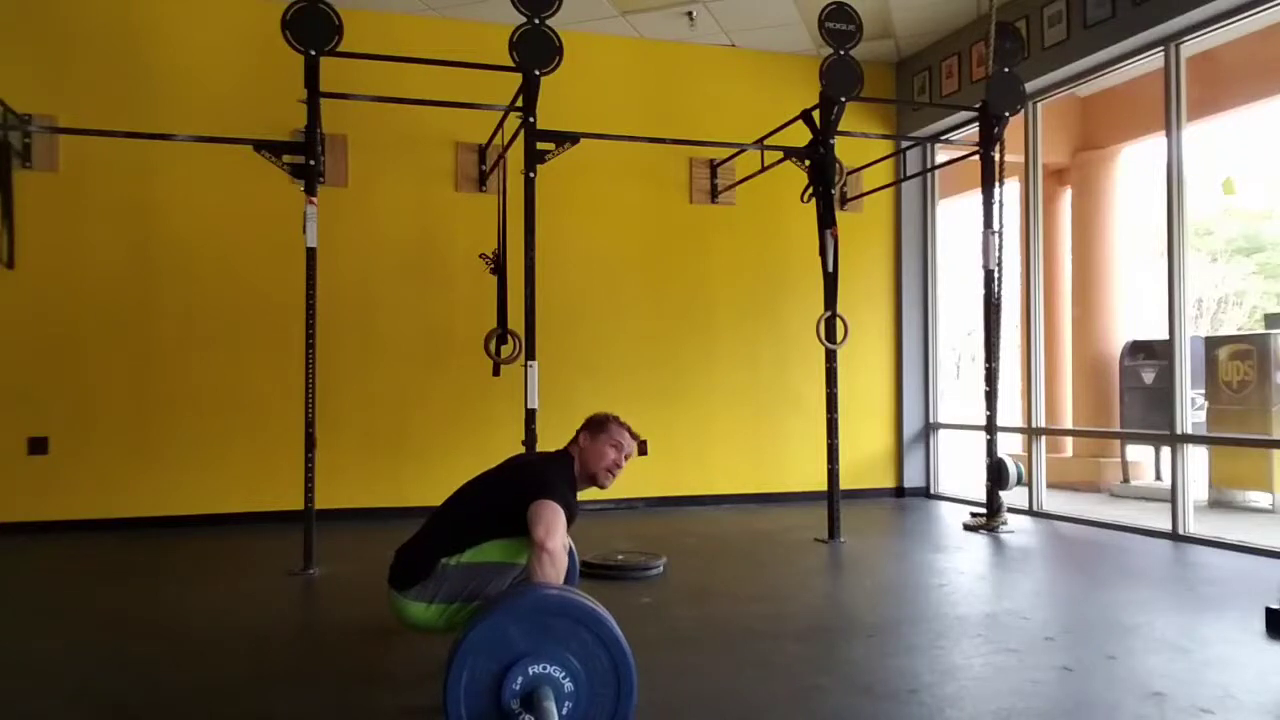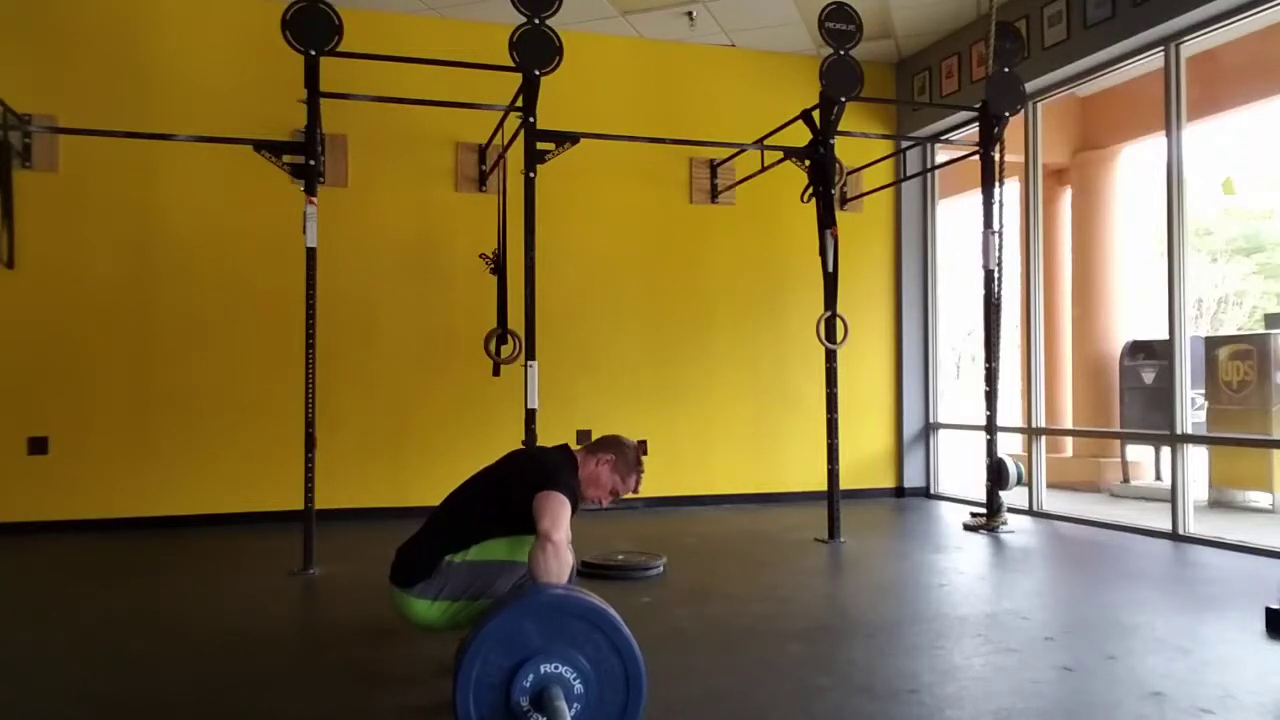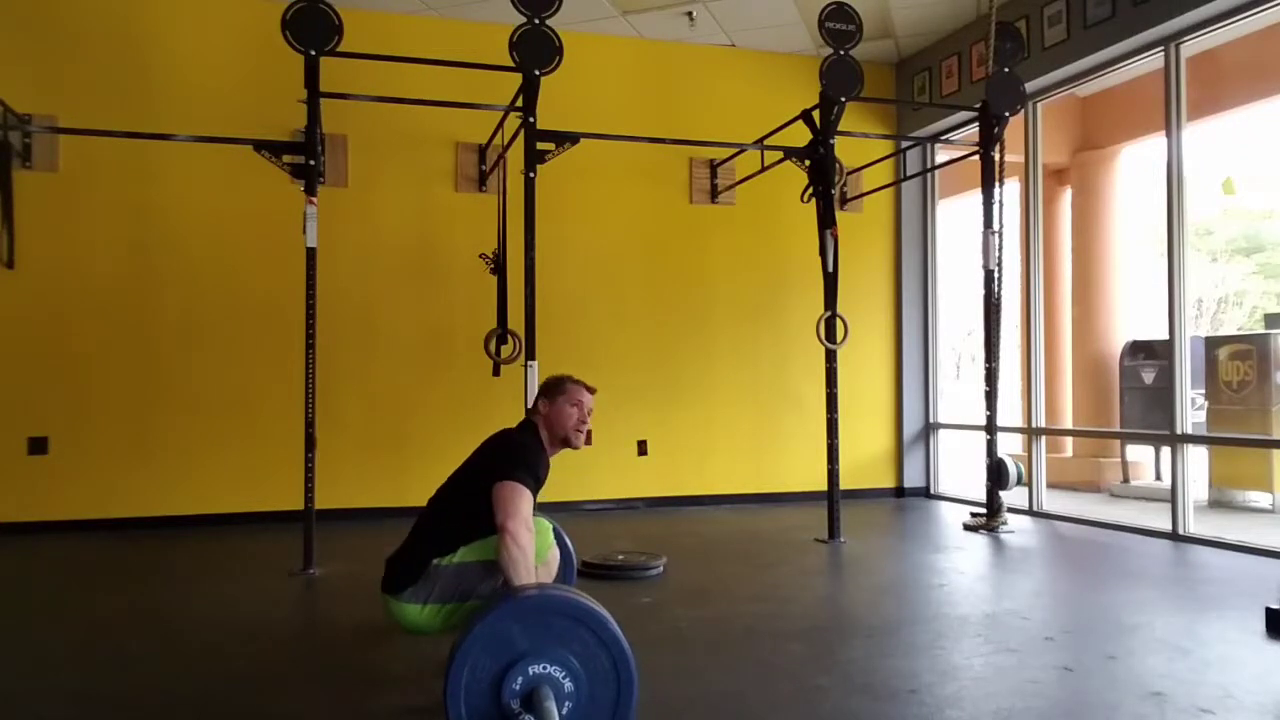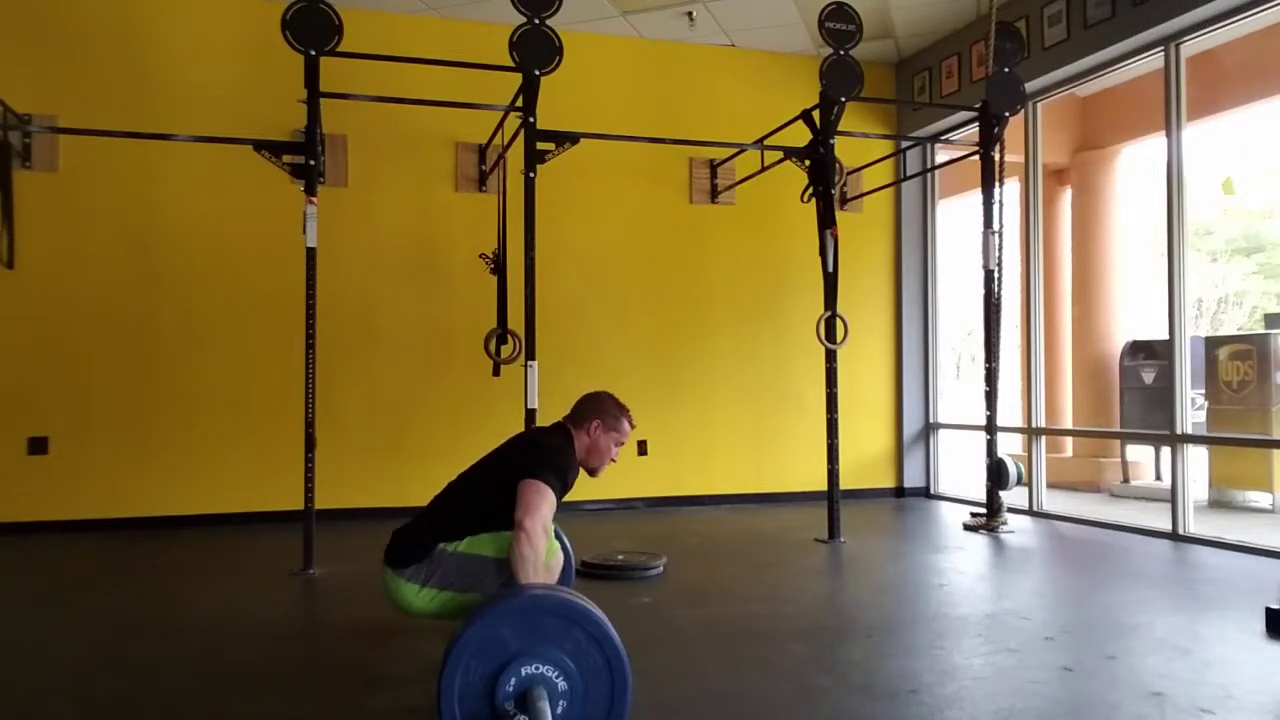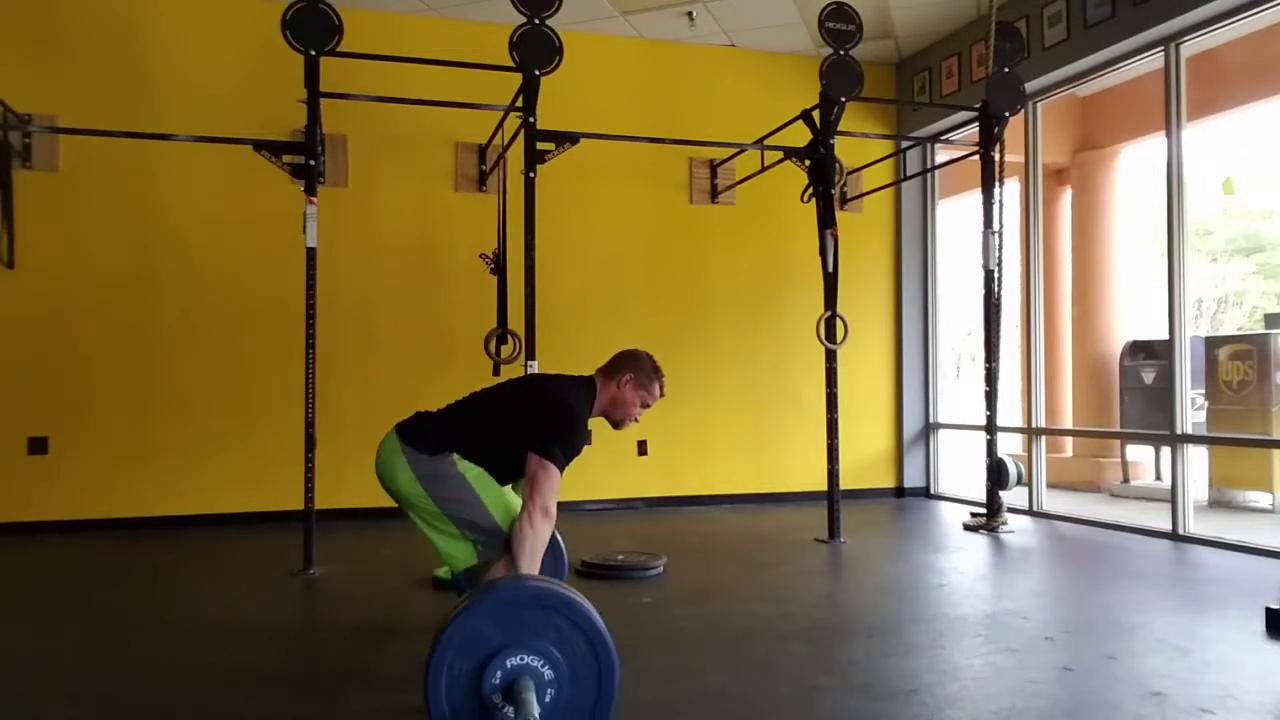
dt=1s
person 1, frame 1
left shoulder: (547, 468)
right shoulder: (556, 478)
right elbow: (548, 546)
left hip: (418, 581)
right hip: (423, 590)
right knee: (548, 551)
person 1, frame 2
left shoulder: (547, 462)
right shoulder: (559, 470)
right elbow: (554, 537)
left hip: (422, 576)
right hip: (428, 587)
right knee: (553, 554)
person 1, frame 3
left shoulder: (522, 447)
right shoulder: (524, 448)
right elbow: (514, 528)
left hip: (415, 584)
right hip: (418, 592)
right knee: (542, 545)
person 1, frame 4
left shoulder: (546, 445)
right shoulder: (556, 455)
right elbow: (530, 528)
left hip: (418, 560)
right hip: (419, 570)
right knee: (546, 557)
person 1, frame 5
left shoulder: (568, 398)
right shoulder: (568, 410)
left elbow: (528, 476)
right elbow: (540, 510)
left hip: (414, 452)
right hip: (422, 456)
right knee: (507, 552)
